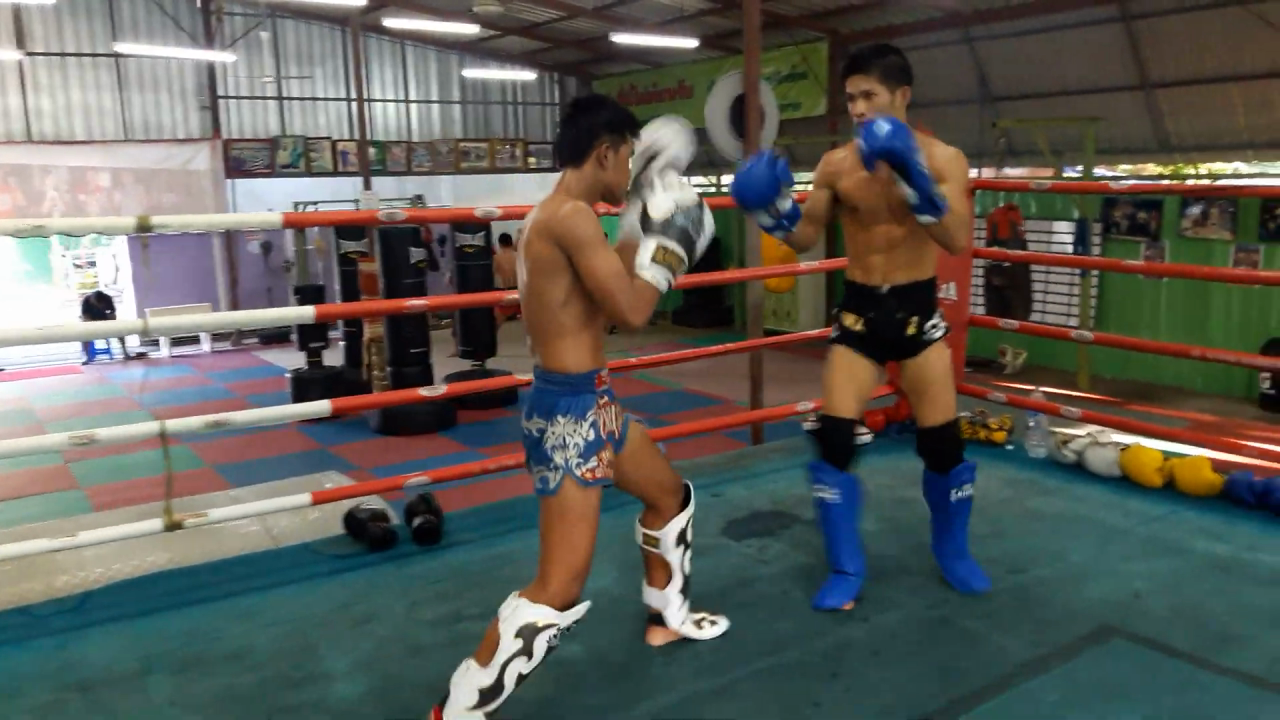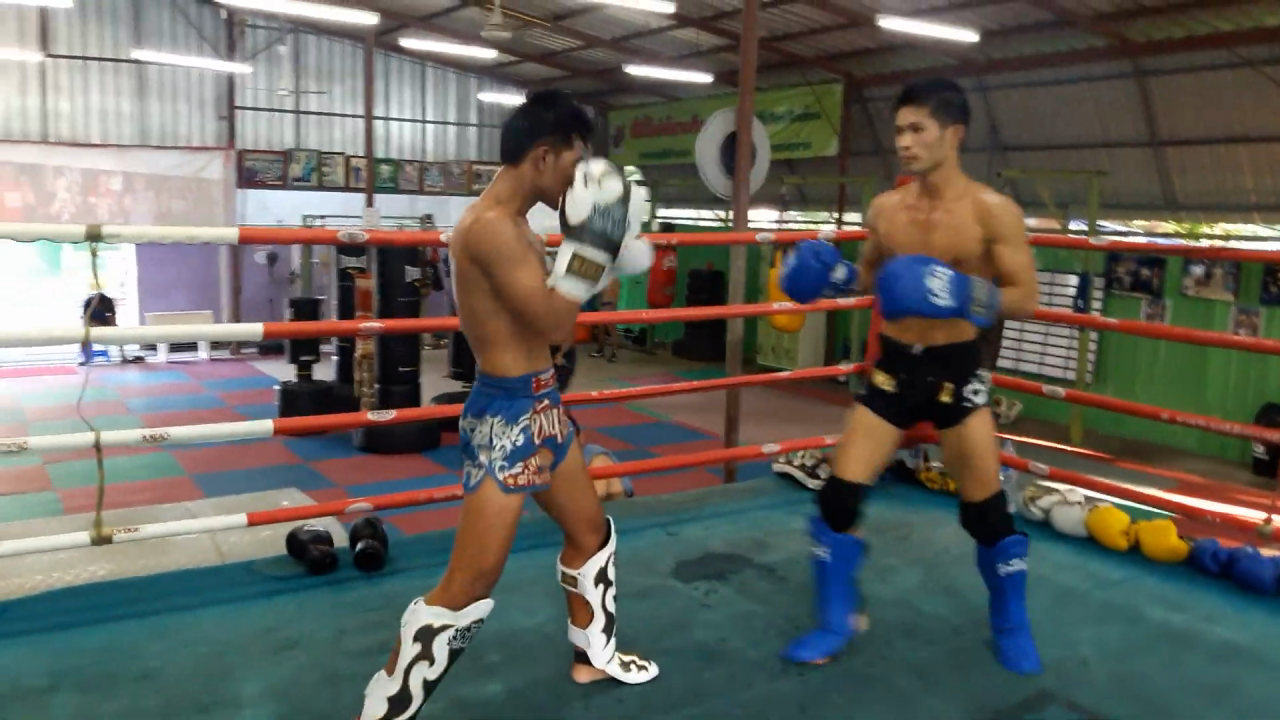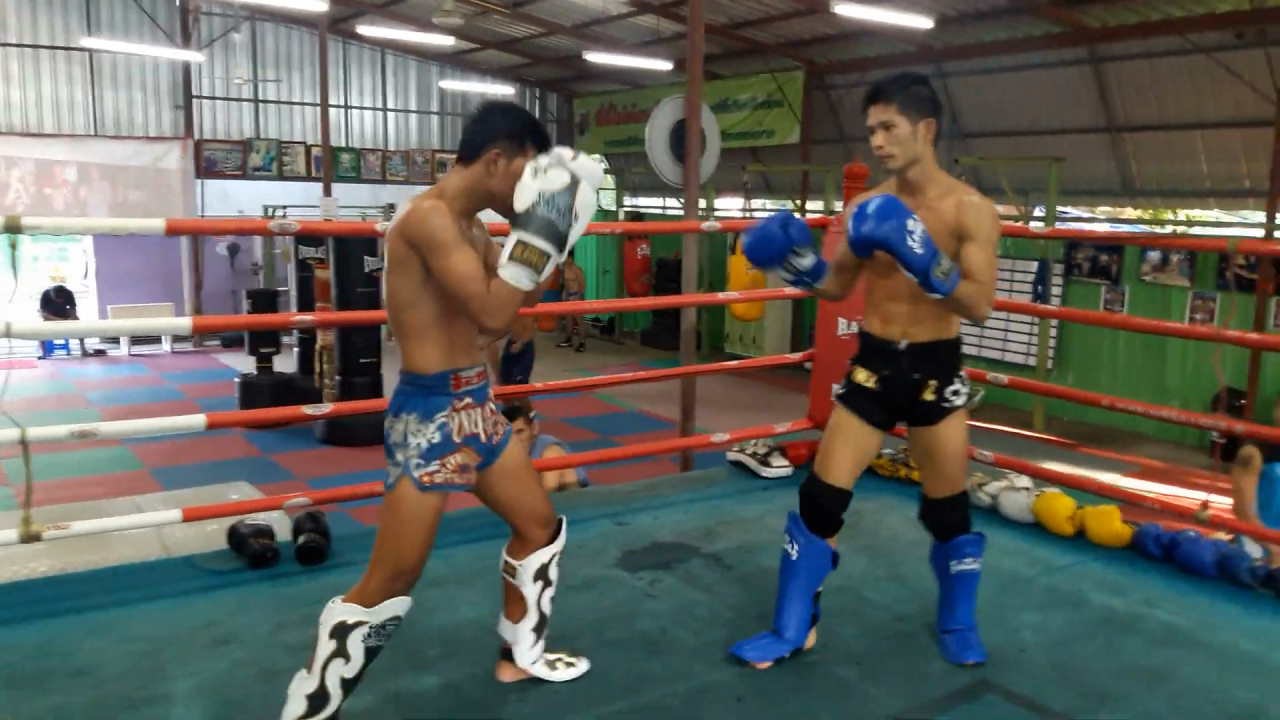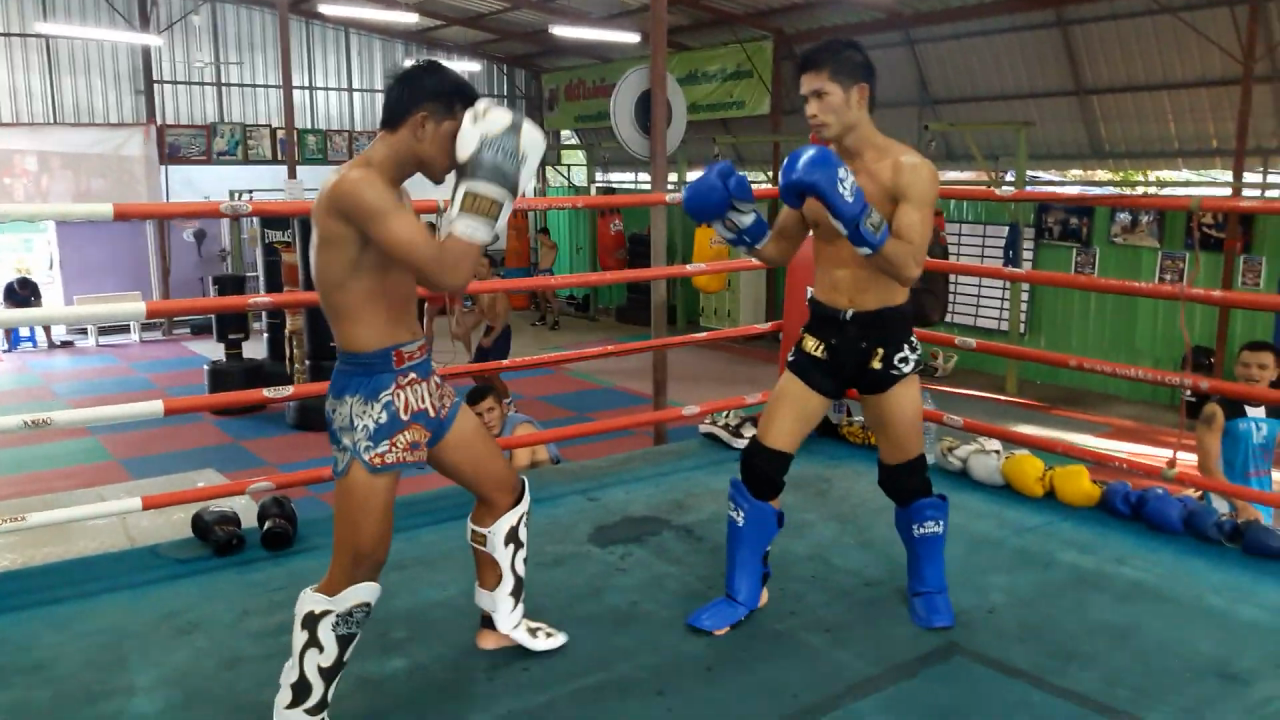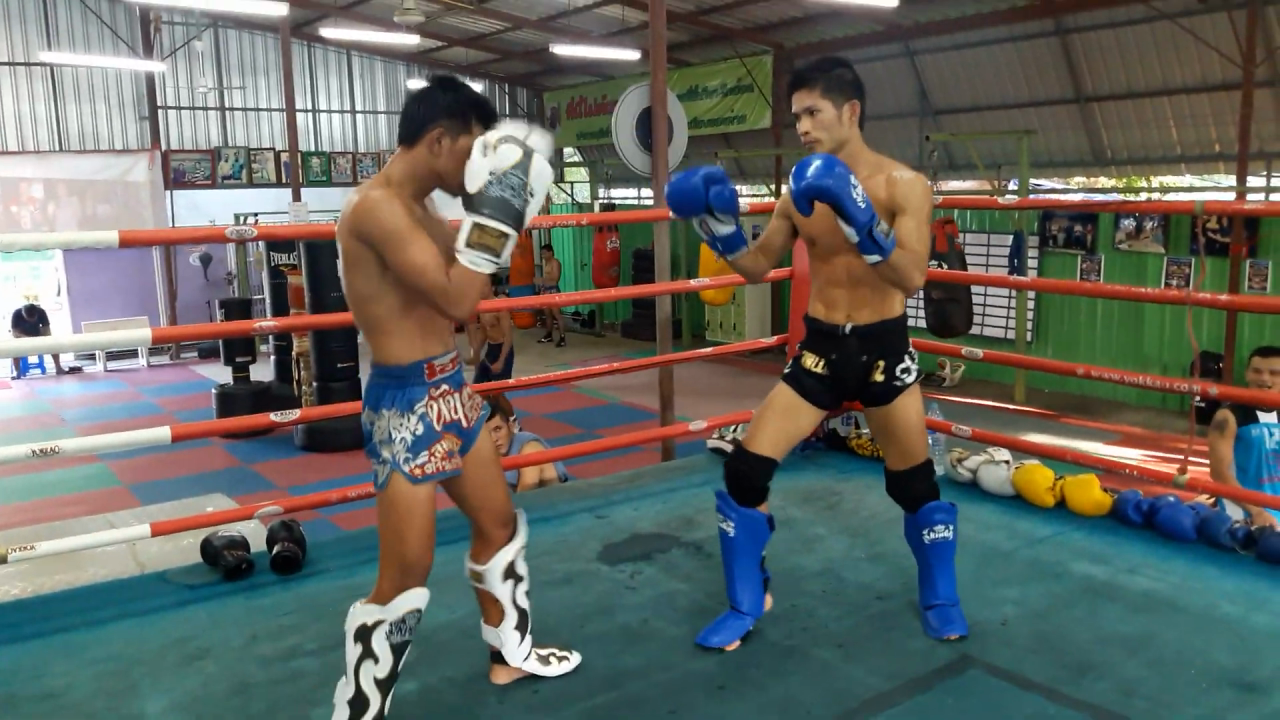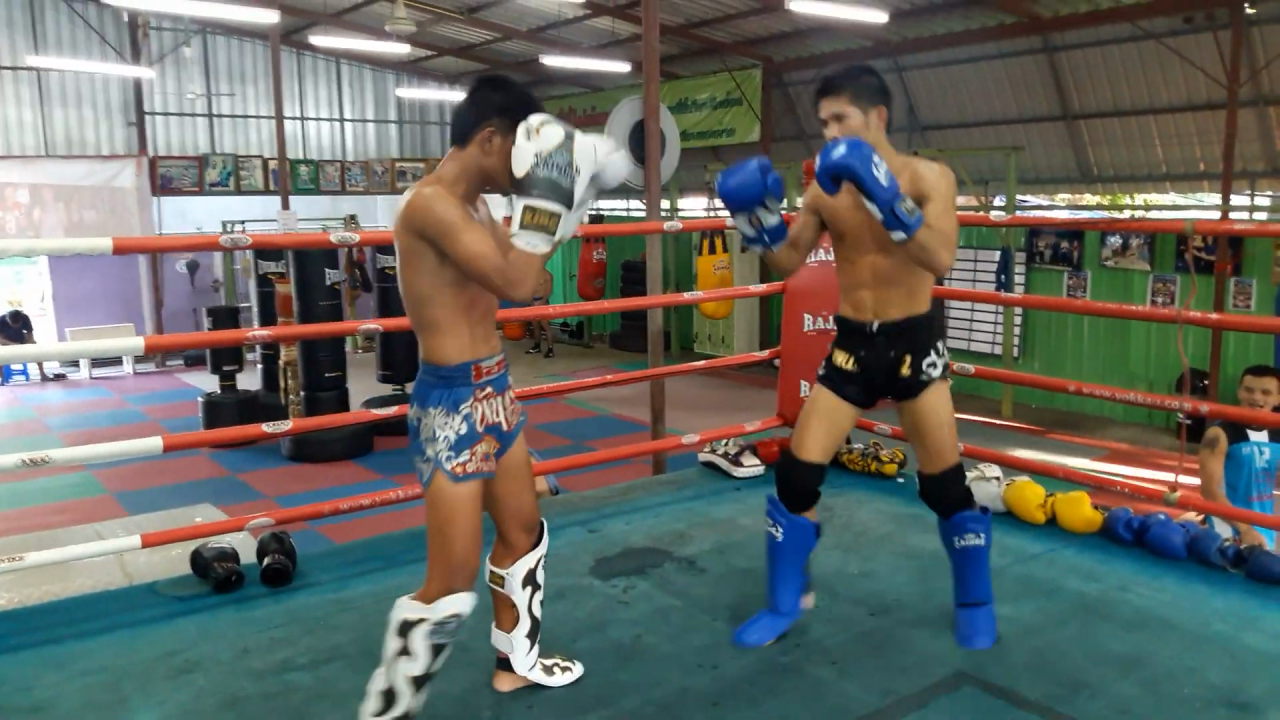
dt=0.5s
person 1, frame 1
left shoulder: (562, 215)
right shoulder: (569, 216)
left elbow: (617, 263)
right elbow: (634, 309)
left wrist: (657, 173)
right wrist: (672, 232)
left hip: (590, 402)
right hip: (568, 411)
left knee: (672, 497)
right knee: (559, 590)
left ankle: (667, 615)
person 1, frame 2
left shoulder: (512, 220)
right shoulder: (491, 225)
right elbow: (555, 326)
left wrist: (594, 244)
right wrist: (588, 239)
left hip: (540, 408)
right hip: (506, 417)
left knee: (592, 532)
right knee: (466, 591)
left ankle: (593, 653)
person 1, frame 3
left shoulder: (468, 225)
right shoulder: (429, 216)
left elbow: (511, 291)
right elbow: (494, 313)
left wrist: (563, 213)
right wrist: (540, 220)
left hip: (478, 406)
right hip: (428, 415)
left knee: (542, 527)
right knee: (386, 587)
left ankle: (521, 653)
person 1, frame 4
left shoulder: (392, 190)
right shoulder: (356, 186)
left elbow: (432, 267)
right elbow: (448, 274)
left wrist: (489, 184)
right wrist: (485, 178)
left hip: (420, 380)
right hip: (371, 392)
left knee: (505, 491)
right knee: (356, 572)
left ankle: (500, 619)
person 1, frame 5
left shoulder: (413, 204)
right shoulder: (376, 206)
left elbow: (453, 273)
right elbow: (460, 300)
left wrist: (492, 202)
right wrist: (495, 202)
left hip: (450, 393)
right hip: (405, 405)
left knee: (499, 527)
right knee: (404, 583)
left ankle: (510, 649)
person 1, frame 6
left shoulder: (467, 203)
right shoulder: (432, 202)
left elbow: (513, 256)
right elbow: (516, 283)
left wrist: (568, 193)
right wrist: (541, 190)
left hip: (491, 394)
right hip: (451, 404)
left knee: (523, 533)
right knee: (449, 584)
left ankle: (515, 659)
person 2, frame 1
left shoulder: (941, 159)
right shoulder: (837, 162)
left elbow: (955, 236)
right elbow: (799, 236)
left wrist: (913, 173)
right wrist: (773, 205)
left hip: (915, 311)
right hip: (856, 307)
left knee: (944, 441)
right knee: (835, 439)
left ankle: (953, 552)
right ankle: (846, 570)
person 2, frame 2
left shoulder: (992, 212)
right shoulder: (885, 209)
left elbow: (1026, 298)
left wrist: (961, 294)
right wrist: (833, 275)
left hip: (955, 371)
right hip: (894, 367)
left knee: (986, 511)
right knee: (839, 494)
left ankle: (1011, 629)
right ankle: (835, 622)
person 2, frame 3
left shoulder: (972, 210)
right shoulder: (867, 208)
left elbow: (980, 307)
right elbow: (834, 287)
left wrist: (924, 259)
right wrist: (796, 258)
left hip: (935, 370)
right hip: (872, 365)
left knee: (947, 510)
right knee: (820, 501)
left ankle: (957, 624)
right ankle: (792, 629)
person 2, frame 4
left shoulder: (911, 171)
right shoulder: (814, 171)
left elbow: (908, 269)
right elbow: (778, 254)
left wrist: (855, 212)
right wrist: (737, 214)
left hip: (884, 337)
right hip: (822, 333)
left knee: (906, 475)
right knee: (761, 462)
left ankle: (928, 588)
right ankle: (744, 592)
person 2, frame 5
left shoulder: (904, 186)
right shoulder: (798, 192)
left elbow: (911, 279)
right elbow: (757, 267)
left wrist: (859, 218)
right wrist: (716, 221)
left hip: (883, 350)
right hip: (818, 349)
left knee: (915, 484)
right knee: (745, 469)
left ankle: (940, 598)
right ankle: (745, 605)
person 2, frame 6
left shoulder: (930, 177)
right shoulder: (826, 192)
left elbow: (939, 262)
right elbow: (787, 264)
left wrist: (888, 199)
right wrist: (759, 216)
left hip: (912, 344)
right hip: (850, 346)
left knee: (945, 486)
right knee: (795, 476)
left ankle: (974, 601)
right ankle: (786, 600)
